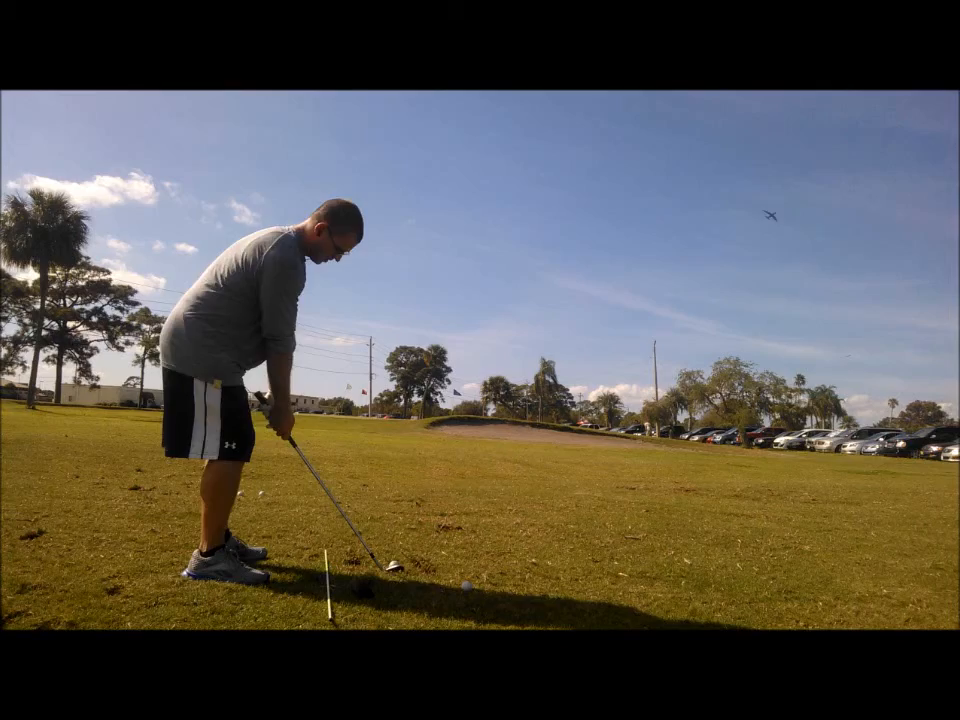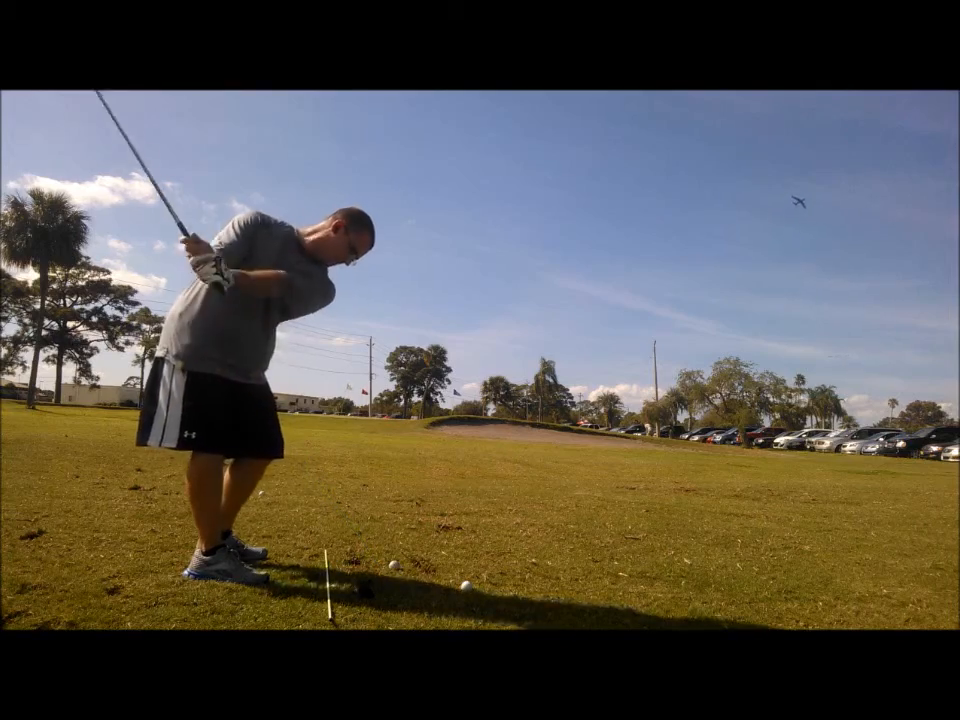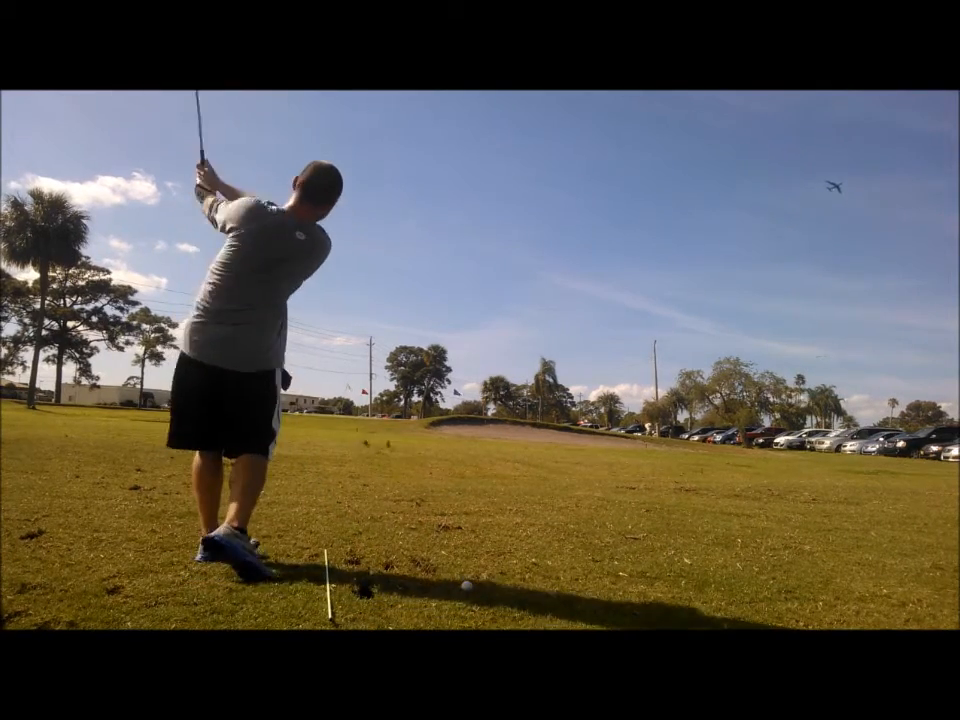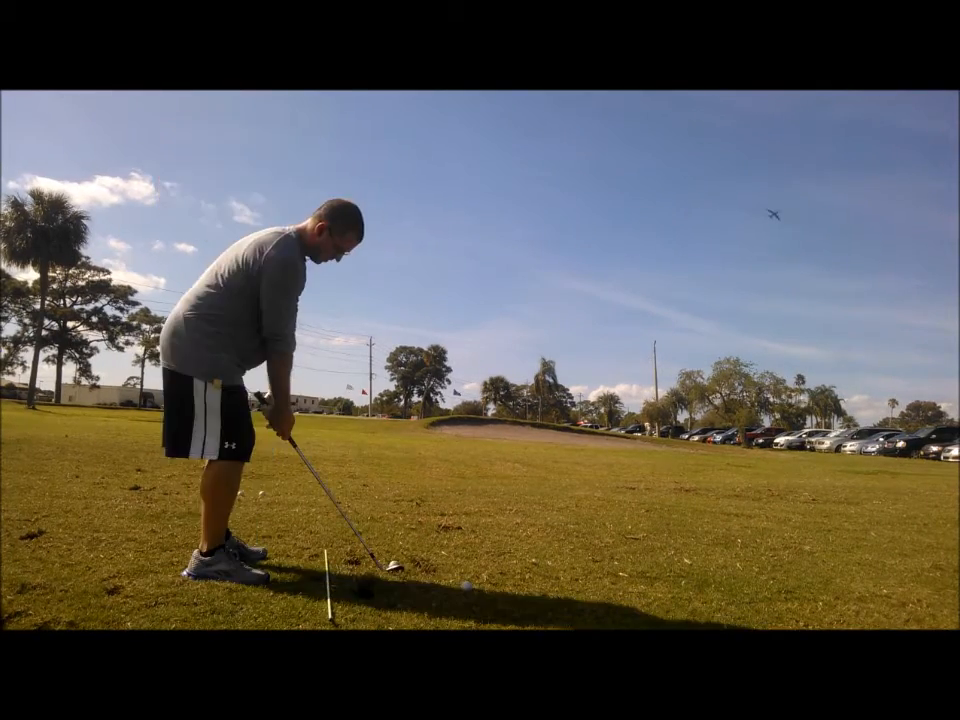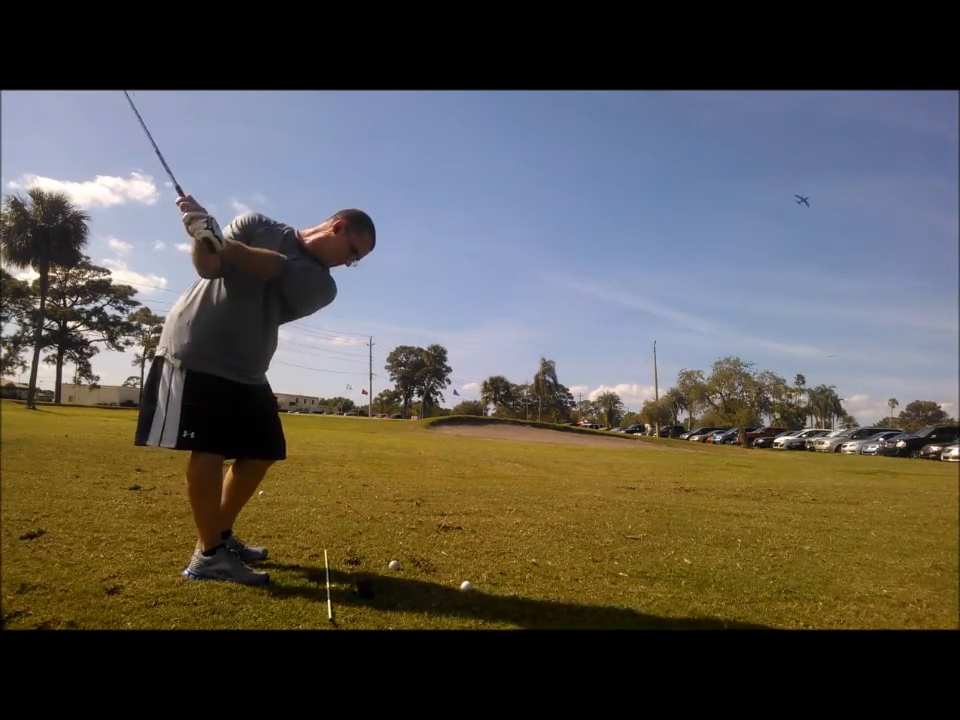
dt=1s
person 1, frame 1
left shoulder: (278, 244)
right shoulder: (284, 257)
left elbow: (274, 333)
right elbow: (279, 339)
left wrist: (276, 398)
right wrist: (282, 404)
left hip: (211, 352)
right hip: (200, 352)
left knee: (233, 450)
right knee: (227, 452)
left ankle: (219, 539)
right ankle: (208, 556)
person 1, frame 2
left shoulder: (320, 286)
right shoulder: (258, 225)
left elbow: (280, 283)
right elbow: (214, 262)
left wrist: (226, 275)
right wrist: (207, 257)
left hip: (245, 369)
right hip: (193, 350)
left knee: (259, 452)
right knee: (209, 449)
left ankle: (222, 537)
right ankle: (209, 554)
person 1, frame 3
left shoulder: (249, 216)
right shoulder: (319, 245)
left elbow: (216, 210)
left wrist: (210, 188)
right wrist: (219, 184)
left hip: (202, 346)
right hip: (257, 358)
left knee: (207, 447)
right knee: (252, 449)
left ankle: (209, 536)
right ankle: (233, 531)
person 1, frame 4
left shoulder: (280, 246)
right shoulder: (285, 256)
left elbow: (274, 333)
right elbow: (279, 338)
left wrist: (276, 399)
right wrist: (282, 403)
left hip: (210, 354)
right hip: (200, 353)
left knee: (231, 449)
right knee: (227, 451)
left ankle: (218, 539)
right ankle: (209, 555)
person 1, frame 5
left shoulder: (321, 286)
right shoulder: (257, 227)
left elbow: (274, 267)
right elbow: (209, 267)
right wrist: (201, 233)
left hip: (247, 373)
right hip: (194, 351)
left knee: (260, 454)
right knee: (208, 451)
left ankle: (220, 537)
right ankle: (208, 555)
